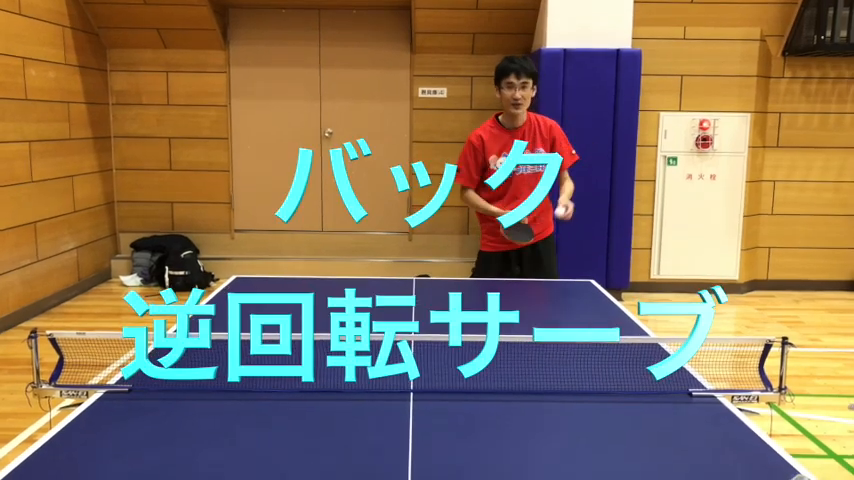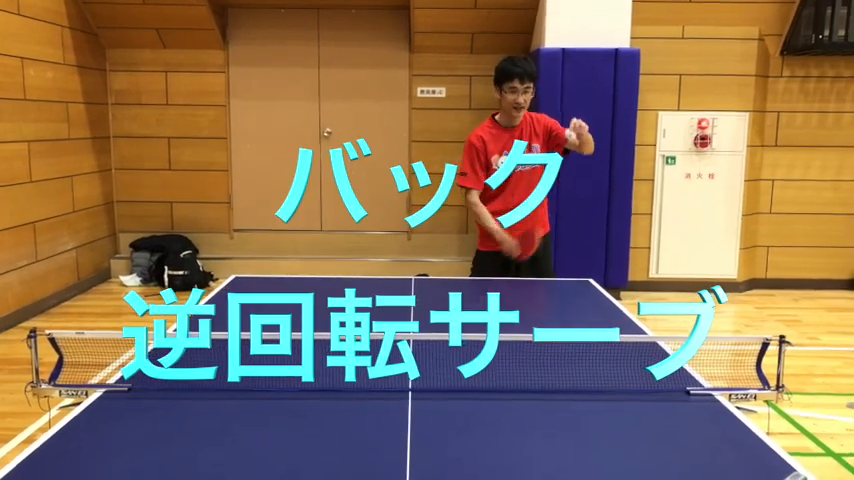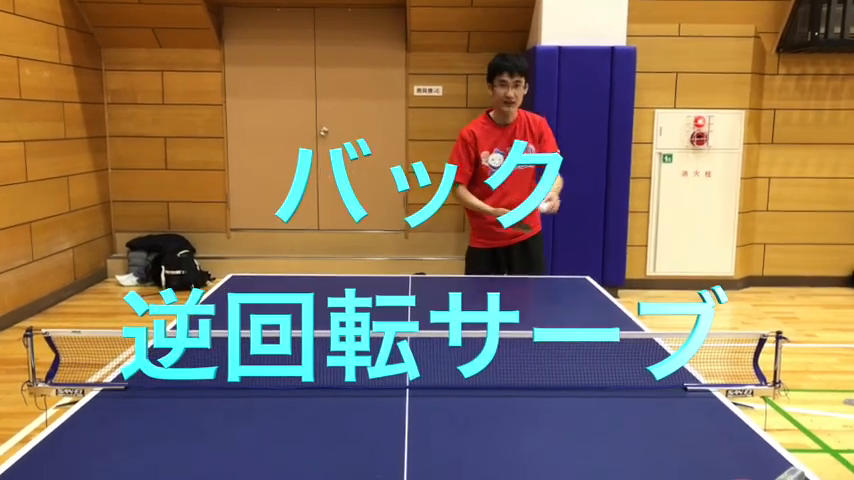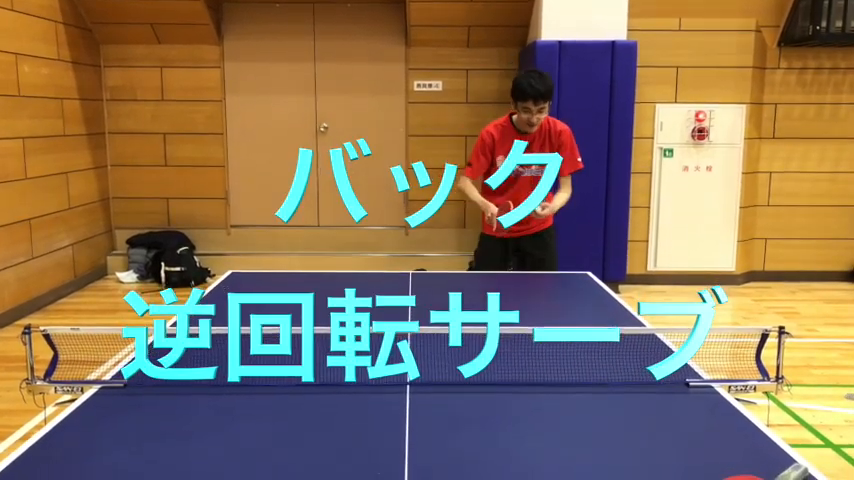
dt=1s
person 1, frame 1
left shoulder: (549, 129)
right shoulder: (480, 139)
left elbow: (564, 179)
right elbow: (466, 192)
left wrist: (564, 199)
right wrist: (500, 214)
left hip: (540, 238)
right hip: (496, 242)
person 1, frame 2
left shoulder: (542, 125)
right shoulder: (480, 139)
left elbow: (586, 149)
right elbow: (472, 198)
left wrist: (582, 134)
right wrist: (501, 236)
left hip: (536, 236)
right hip: (495, 241)
person 1, frame 3
left shoulder: (538, 126)
right shoulder: (472, 134)
right elbow: (458, 189)
left wrist: (553, 193)
right wrist: (493, 213)
left hip: (527, 234)
right hip: (485, 239)
person 1, frame 4
left shoulder: (560, 133)
right shoulder: (492, 134)
left elbow: (565, 187)
right elbow: (465, 181)
left wrist: (553, 206)
right wrist: (486, 205)
left hip: (539, 230)
right hip: (497, 230)
